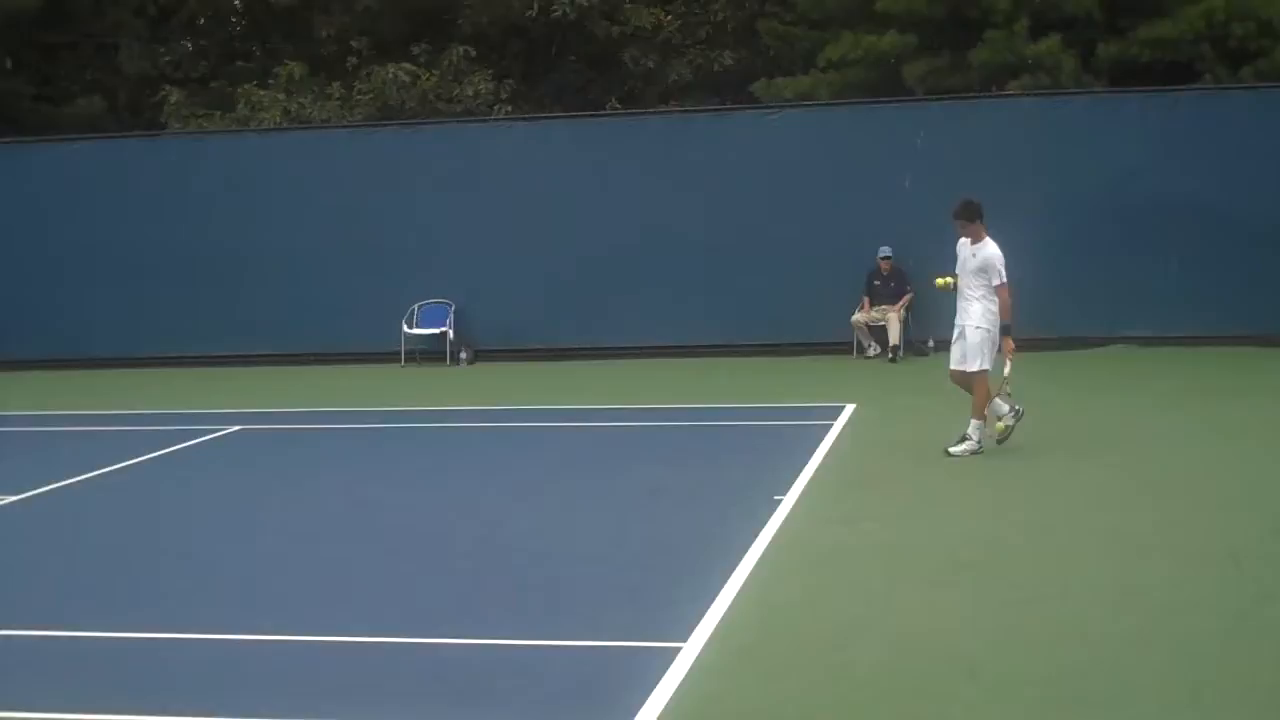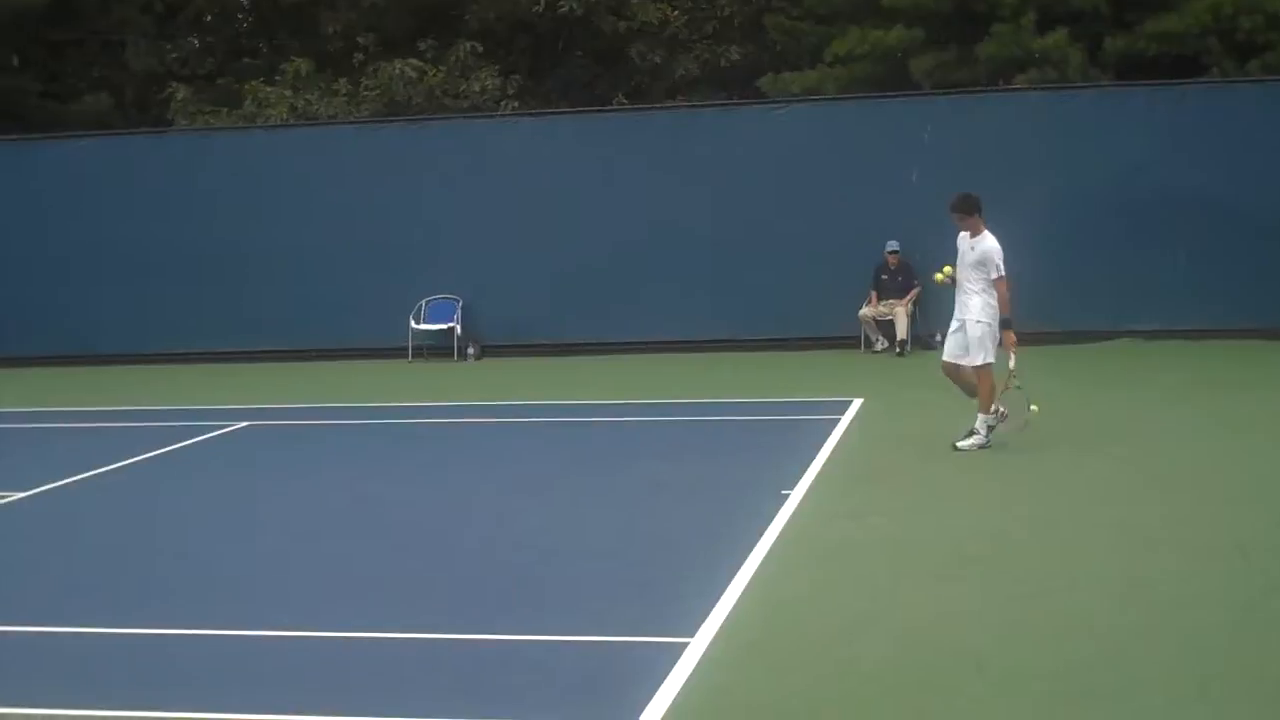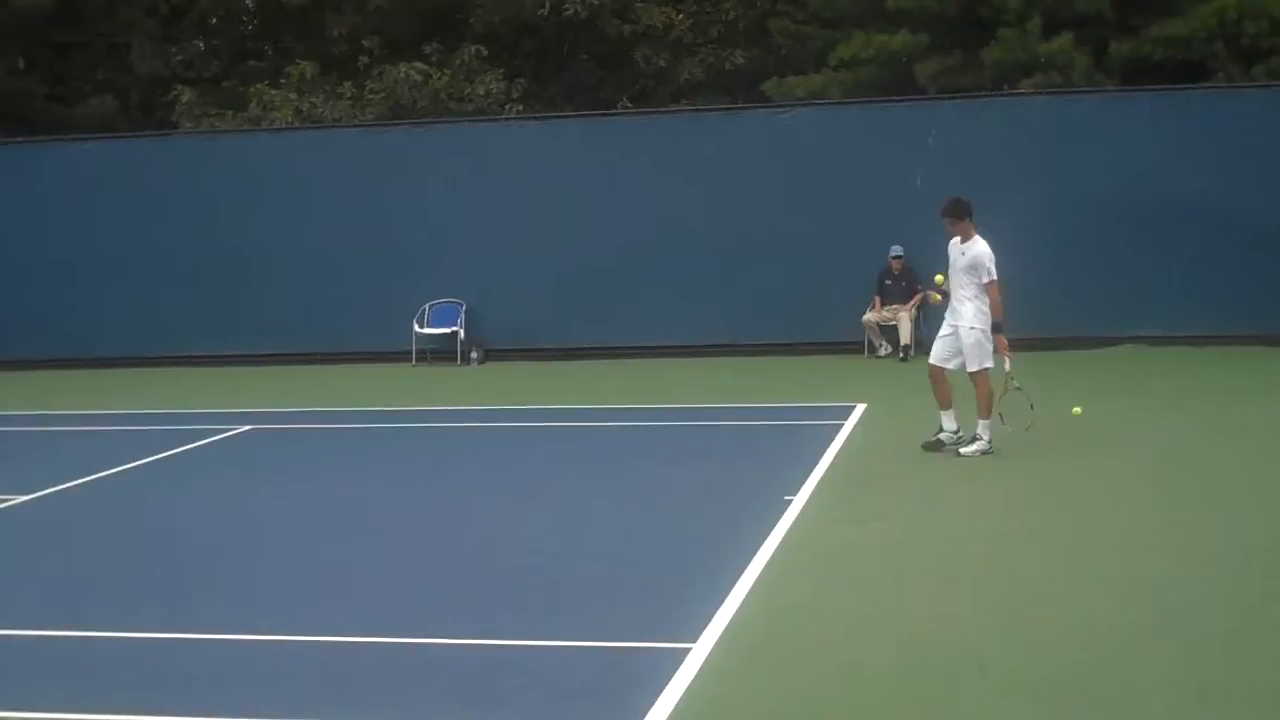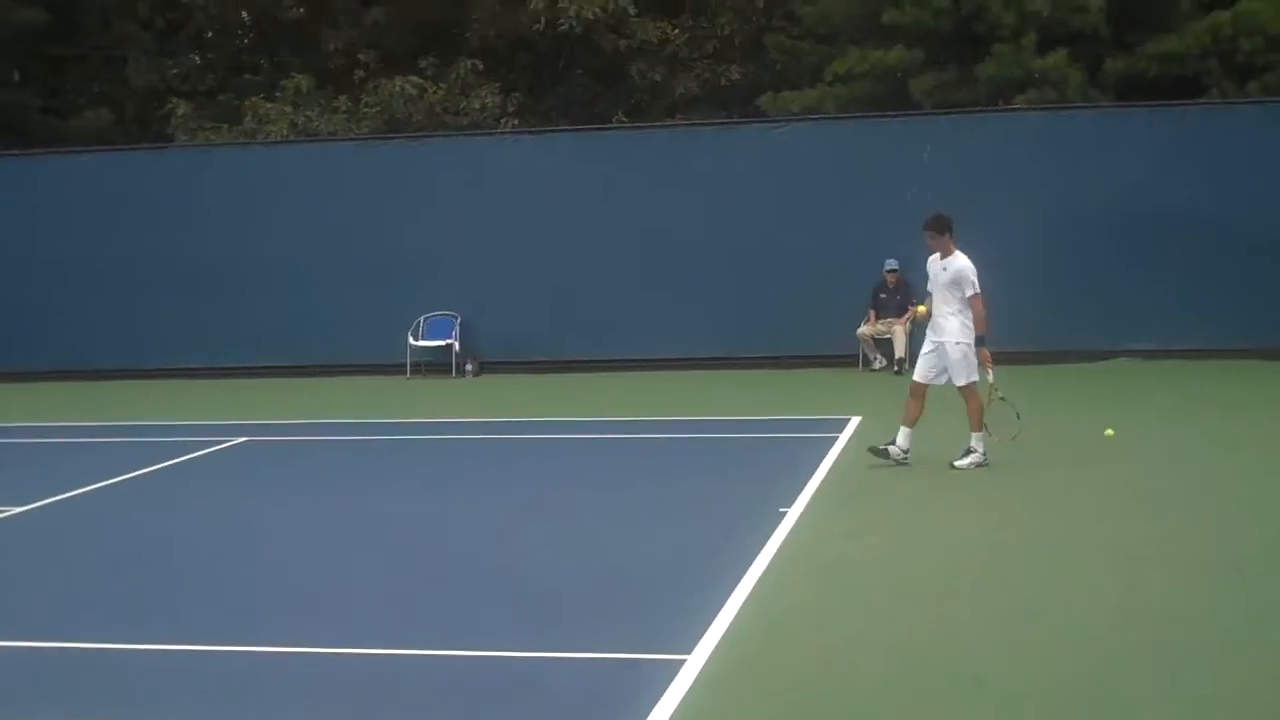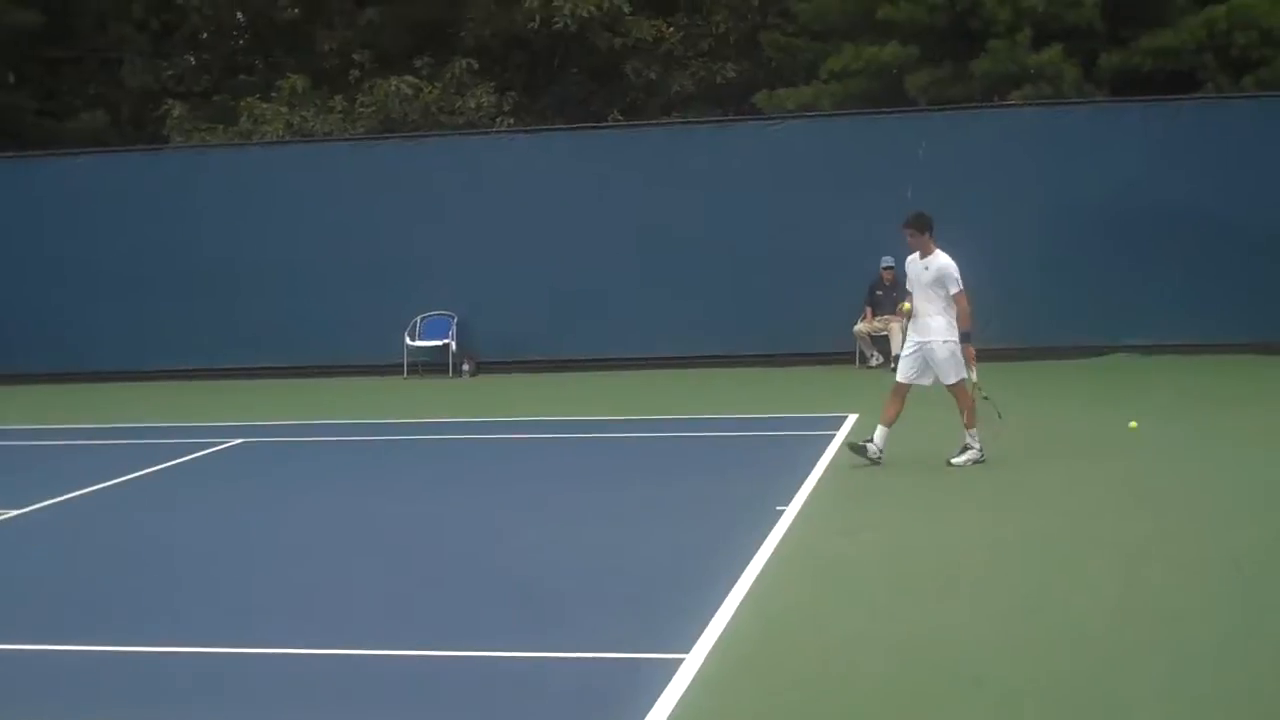
dt=0.1s
person 1, frame 1
left shoulder: (991, 253)
right shoulder: (962, 244)
left elbow: (1003, 295)
left wrist: (1007, 335)
right wrist: (951, 283)
left hip: (981, 323)
right hip: (963, 321)
left knee: (979, 376)
right knee: (958, 376)
left ankle: (974, 436)
right ankle: (1008, 411)
person 1, frame 2
left shoulder: (990, 246)
right shoulder: (962, 238)
left elbow: (1002, 289)
left wrist: (1006, 328)
right wrist: (949, 277)
left hip: (981, 317)
right hip: (961, 315)
left knee: (981, 370)
right knee: (949, 367)
left ankle: (980, 431)
right ankle: (993, 411)
person 1, frame 3
left shoulder: (981, 251)
right shoulder: (953, 245)
left elbow: (994, 293)
left wrist: (999, 332)
right wrist: (944, 291)
left hip: (974, 323)
right hip: (952, 321)
left knee: (978, 376)
right knee: (935, 371)
left ankle: (983, 436)
right ankle: (950, 430)
person 1, frame 4
left shoulder: (963, 266)
right shoulder: (932, 262)
left elbow: (977, 307)
left wrist: (981, 345)
left hip: (957, 339)
right hip: (934, 338)
left knee: (968, 391)
right knee: (916, 389)
left ankle: (978, 450)
right ankle: (900, 447)
person 1, frame 5
left shoulder: (945, 265)
right shoulder: (910, 262)
left elbow: (962, 304)
left wrist: (966, 342)
right wrist: (906, 309)
left hip: (941, 338)
right hip: (916, 338)
left knee: (958, 389)
right knee: (898, 390)
left ankle: (974, 447)
right ankle: (876, 446)
